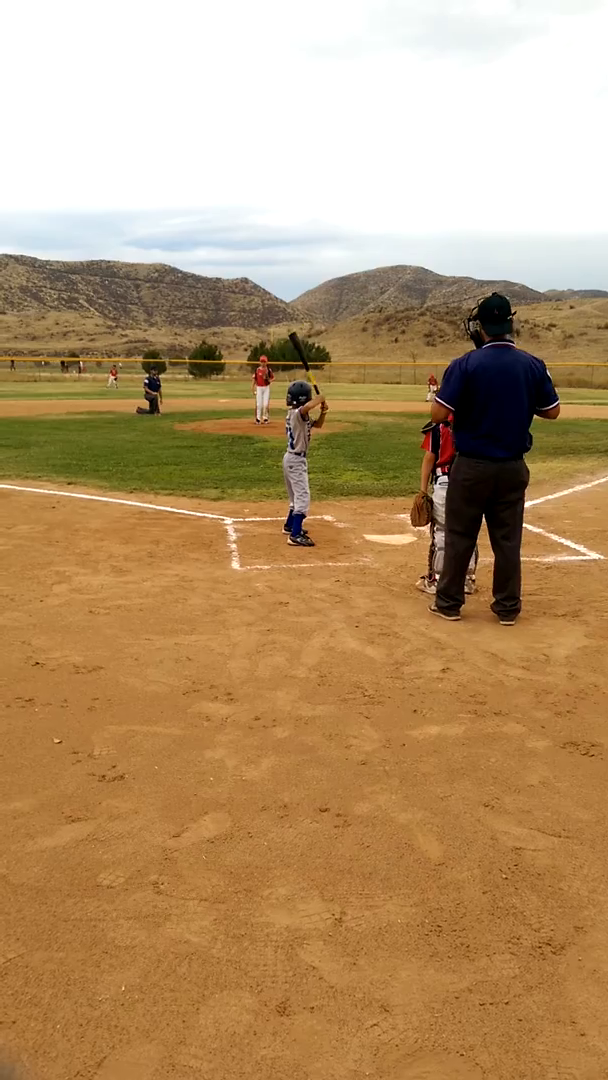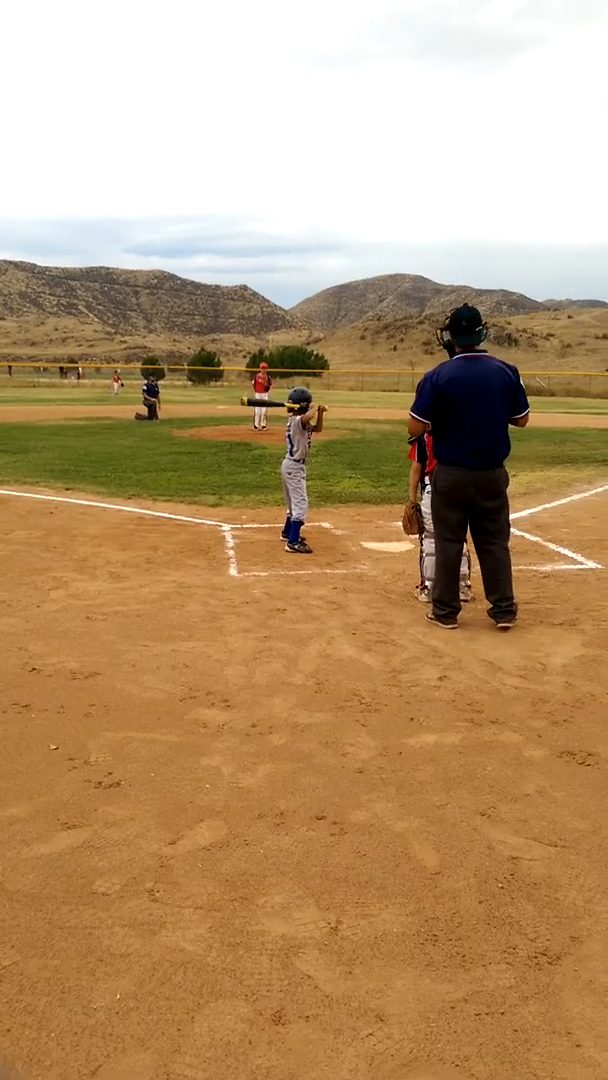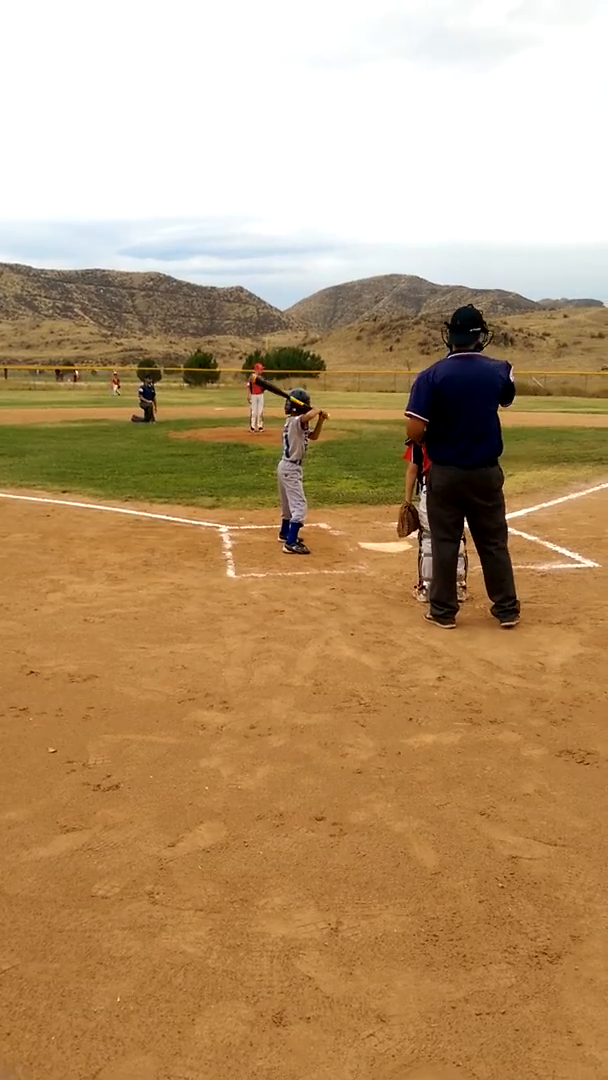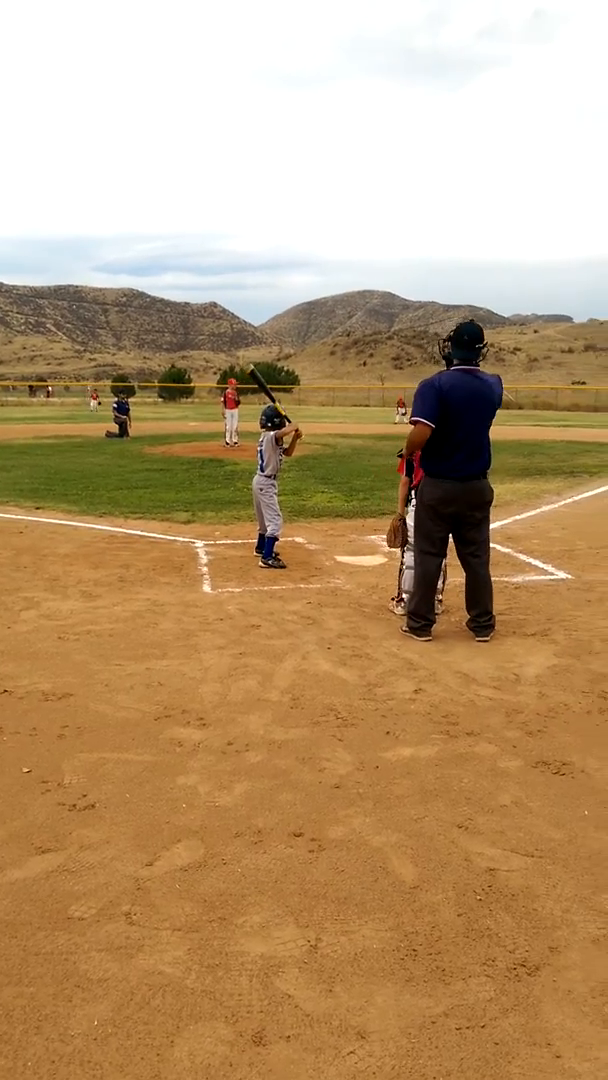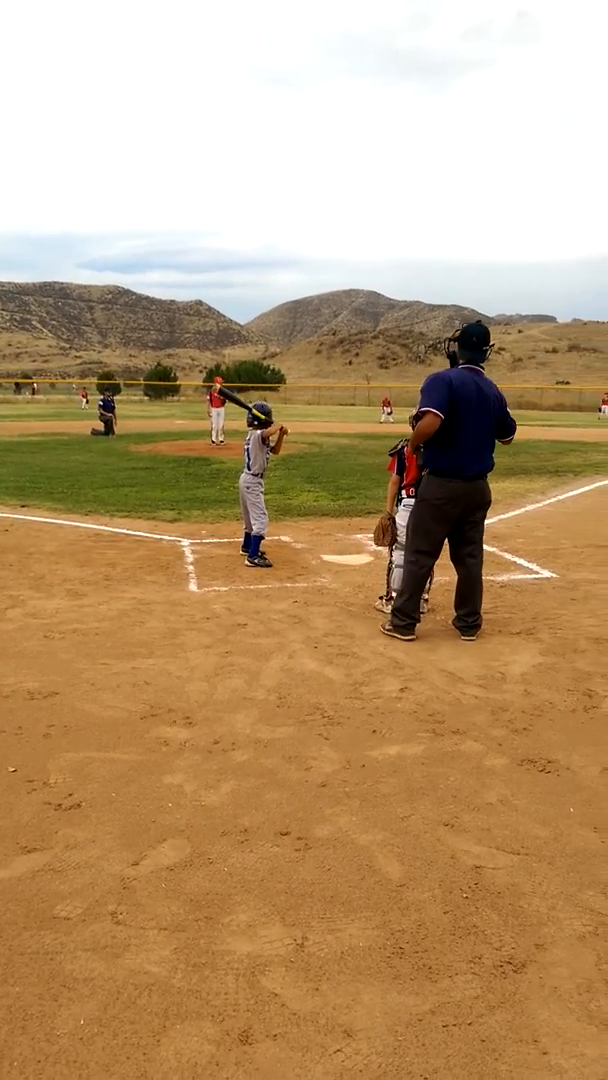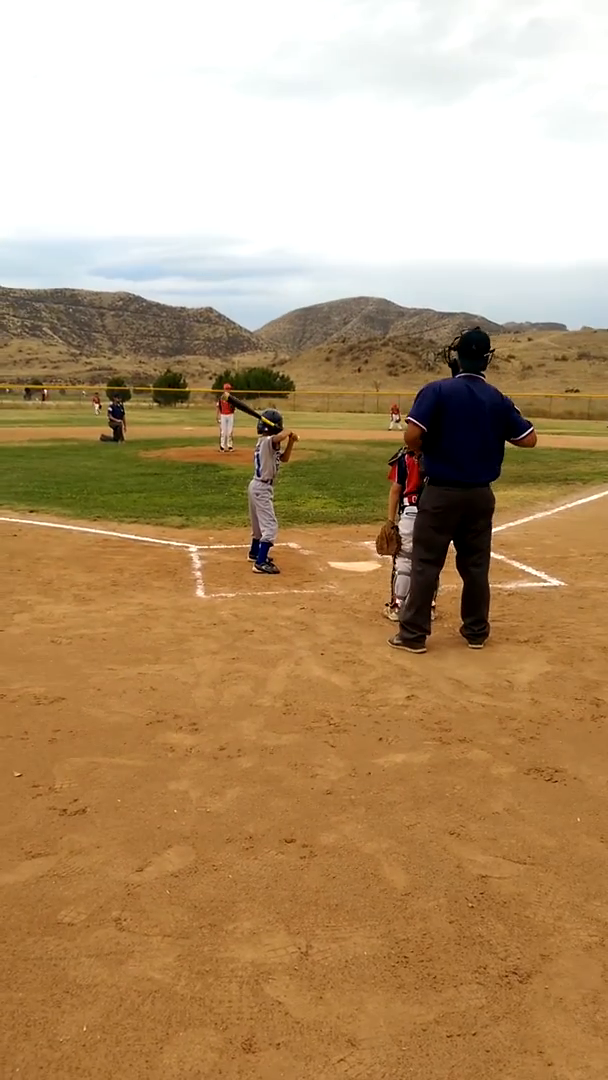
dt=0.4s
person 1, frame 1
left shoulder: (466, 364)
right shoulder: (533, 365)
left elbow: (438, 414)
right elbow: (552, 411)
left wrist: (462, 403)
left hip: (472, 466)
right hip: (512, 467)
left knee: (460, 536)
right knee: (508, 539)
left ankle: (448, 602)
right ankle: (507, 607)
person 1, frame 2
left shoulder: (438, 376)
right shoulder: (506, 372)
left elbow: (415, 428)
right elbow: (521, 420)
left hip: (451, 475)
right hip: (492, 474)
left knee: (449, 543)
right knee: (495, 544)
left ankle: (445, 611)
right ankle: (504, 610)
person 1, frame 3
left shoulder: (432, 376)
right shoulder: (498, 371)
left elbow: (415, 430)
left wrist: (429, 438)
left hip: (446, 474)
right hip: (486, 472)
left knee: (445, 543)
right knee: (494, 541)
left ankle: (443, 610)
right ankle: (507, 609)
person 1, frame 4
left shoulder: (435, 385)
right shoulder: (492, 386)
left elbow: (420, 434)
left wrist: (409, 451)
left hip: (438, 486)
right hip: (476, 486)
left knee: (428, 556)
right knee: (477, 557)
left ankle: (420, 623)
right ankle: (482, 623)
person 1, frame 5
left shoulder: (443, 380)
right shoulder: (495, 393)
left elbow: (429, 424)
right elbow: (507, 436)
left wrist: (412, 444)
left hip: (441, 484)
right hip: (477, 486)
left knee: (420, 554)
right knee: (470, 556)
left ankle: (403, 621)
right ankle: (469, 623)
person 1, frame 6
left shoulder: (437, 390)
right shoulder: (498, 399)
left elbow: (412, 435)
right elbow: (529, 438)
left wrist: (424, 449)
left hip: (441, 493)
right hip: (480, 495)
left knee: (426, 565)
right knee: (476, 565)
left ankle: (413, 634)
right ankle: (476, 630)
